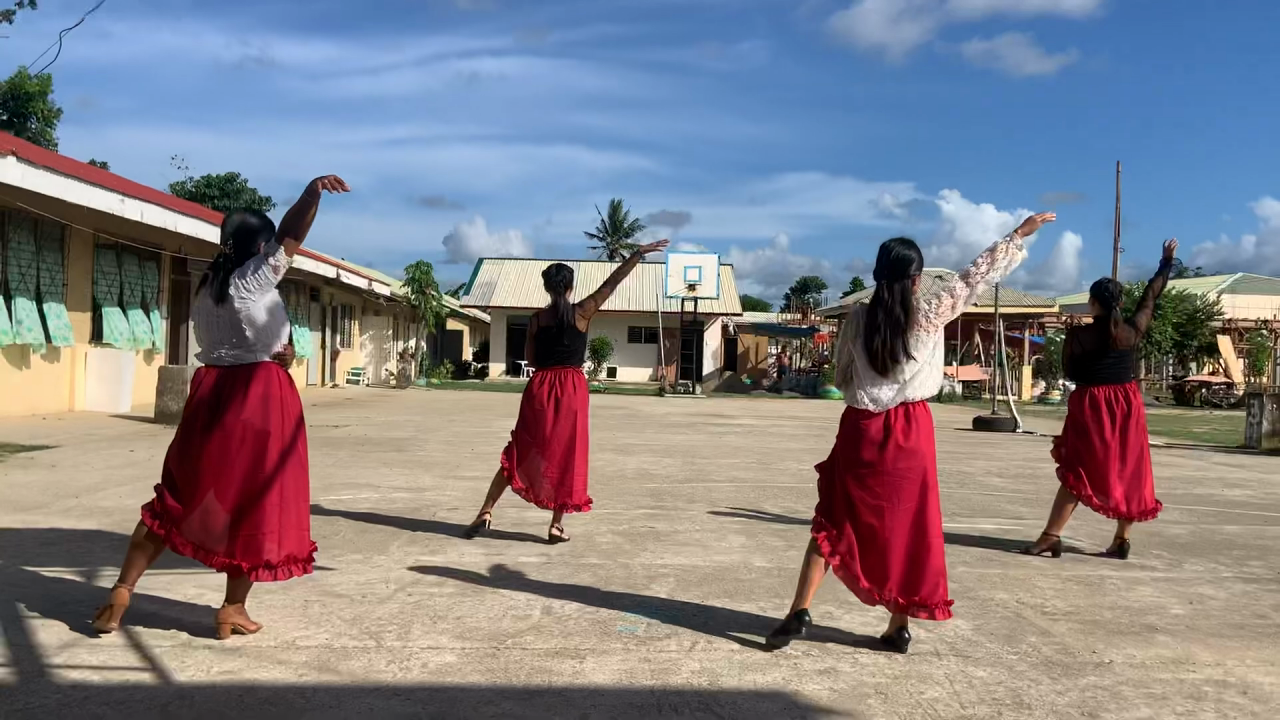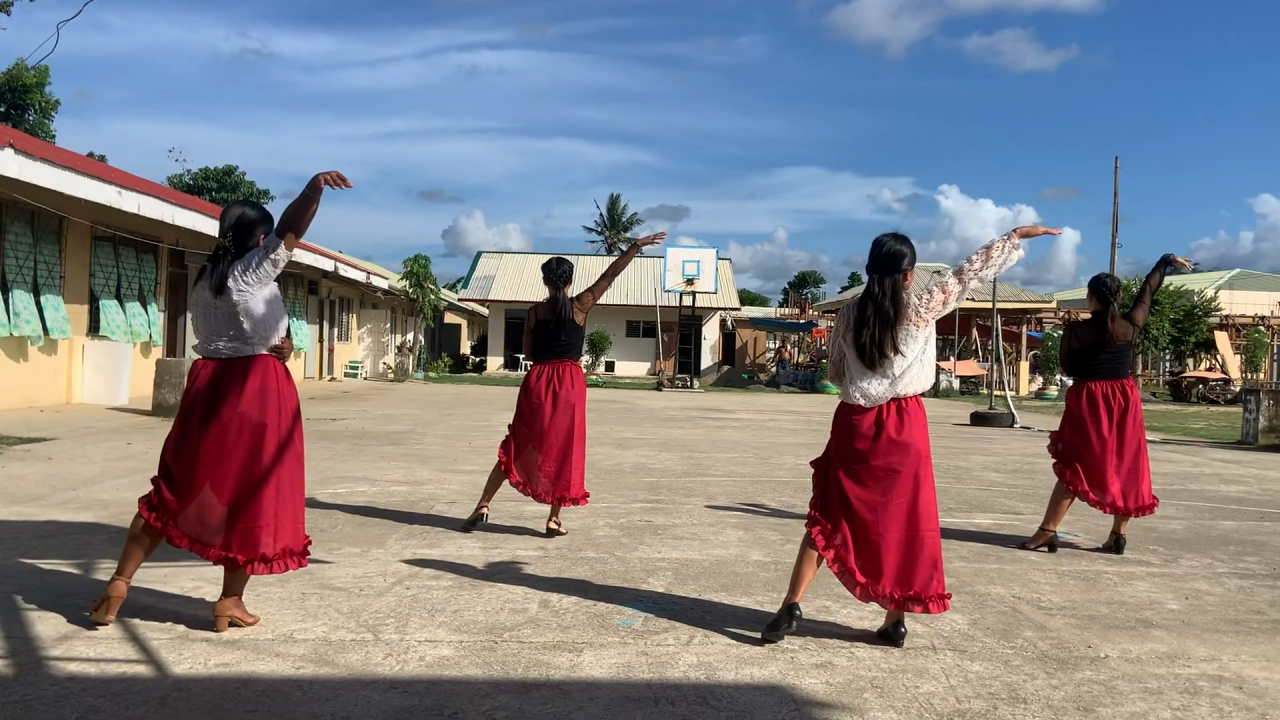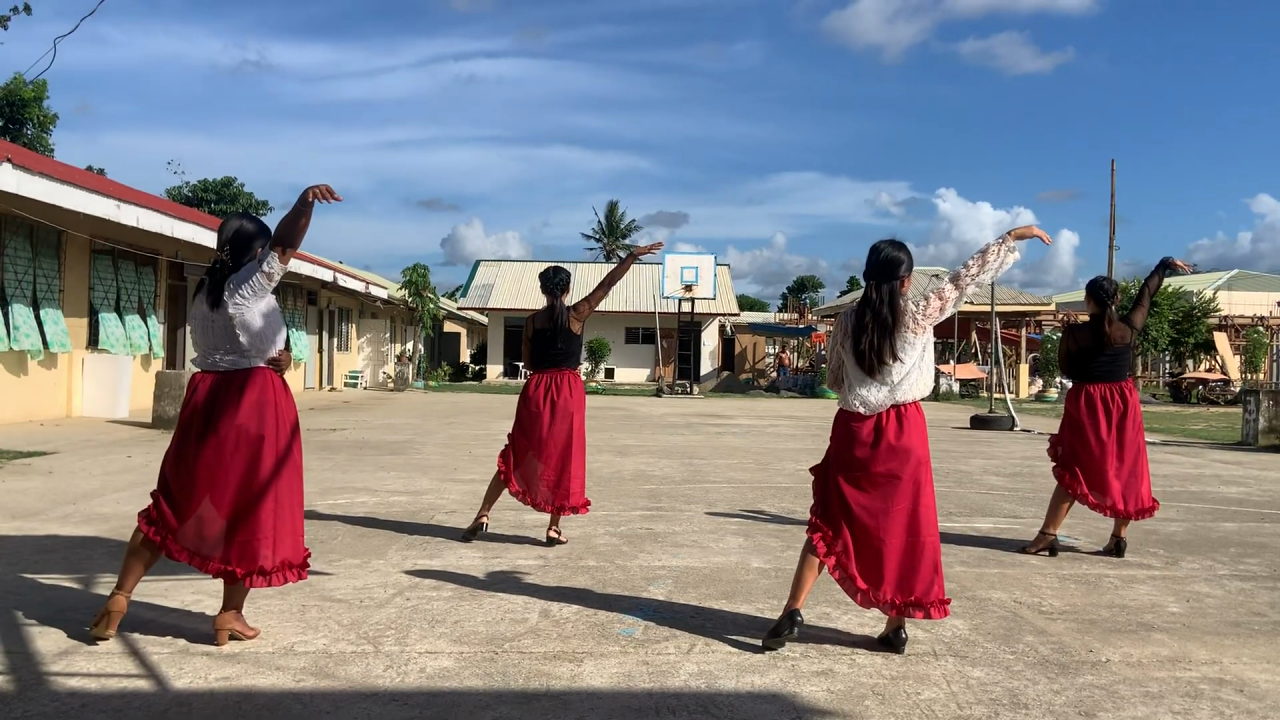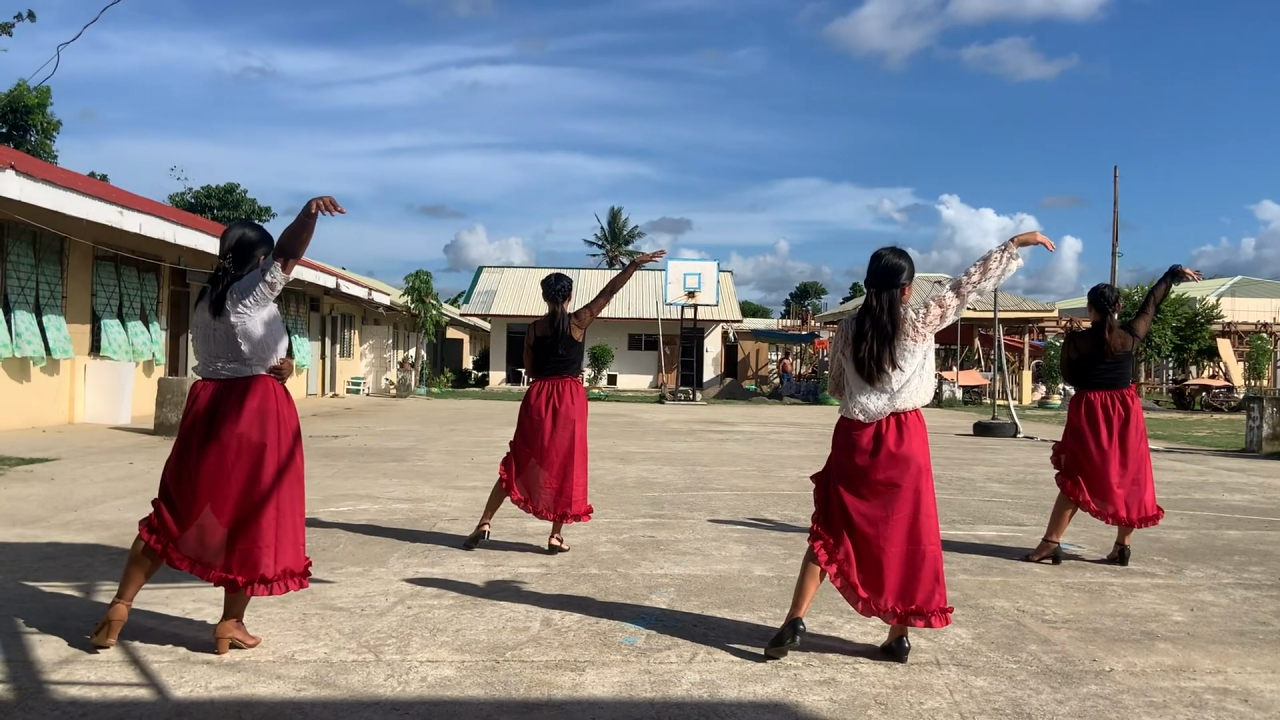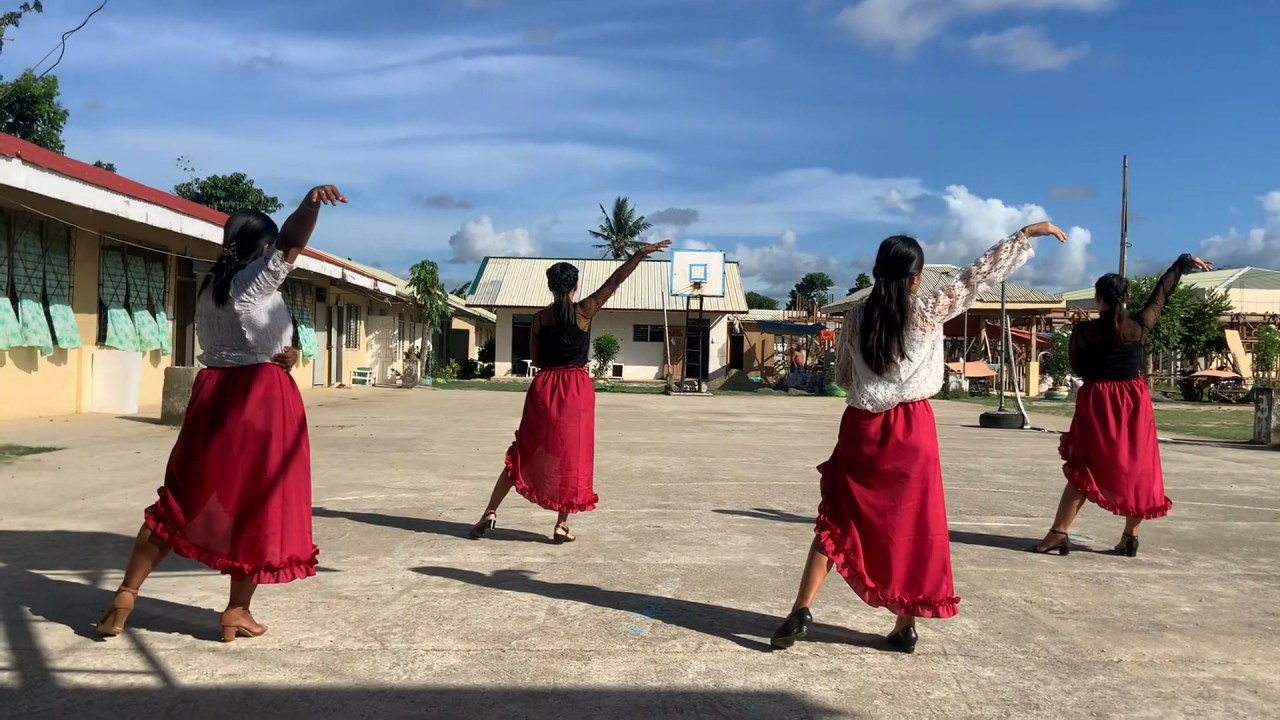
dt=0.5s
person 1, frame 1
left shoulder: (208, 287)
right shoulder: (253, 280)
right elbow: (291, 237)
left wrist: (278, 353)
right wrist: (312, 192)
left hip: (214, 394)
right hip: (257, 400)
left knee: (180, 497)
right knee: (254, 504)
left ankle: (122, 590)
right ankle: (233, 609)
person 1, frame 2
left shoulder: (206, 279)
right shoulder: (251, 272)
right elbow: (291, 232)
left wrist: (275, 346)
right wrist: (314, 188)
left hip: (209, 386)
right hip: (254, 391)
left knee: (175, 488)
right knee: (250, 496)
left ankle: (118, 583)
right ankle: (230, 602)
person 1, frame 3
left shoulder: (206, 292)
right shoulder: (250, 285)
right elbow: (285, 246)
left wrist: (274, 358)
right wrist: (305, 202)
left hip: (209, 401)
right hip: (254, 405)
left knee: (177, 503)
right knee: (250, 510)
left ankle: (119, 598)
right ankle: (230, 615)
person 1, frame 4
left shoulder: (207, 300)
right shoulder: (251, 292)
right elbow: (288, 255)
left wrist: (275, 365)
right wrist: (309, 213)
left hip: (209, 408)
right hip: (254, 412)
left knee: (176, 511)
right knee: (251, 517)
left ankle: (119, 606)
right ankle: (231, 623)
person 1, frame 5
left shoulder: (211, 288)
right shoulder: (257, 281)
right elbow: (291, 244)
left wrist: (280, 354)
right wrist: (311, 202)
left hip: (215, 396)
right hip: (260, 400)
left knee: (184, 499)
right knee: (257, 506)
left ankle: (126, 594)
right ankle: (237, 611)
person 2, frame 1
left shoulder: (857, 319)
right shoulder: (930, 313)
left elbow: (842, 380)
right elbow: (978, 274)
right wrist: (1020, 233)
left hip: (862, 427)
right hip: (910, 428)
left knee: (835, 523)
right knee: (907, 525)
left ankle: (799, 612)
right ankle: (899, 627)
person 2, frame 2
left shoulder: (849, 314)
right shoulder: (920, 309)
left elbow: (835, 372)
right elbow: (971, 271)
right wrist: (1017, 235)
left hip: (855, 422)
right hip: (903, 424)
left knee: (829, 517)
right knee: (903, 521)
left ankle: (791, 606)
right ankle: (894, 620)
person 2, frame 3
left shoulder: (848, 320)
right shoulder: (918, 314)
left elbow: (833, 380)
right elbow: (968, 276)
right wrist: (1013, 236)
left hip: (854, 429)
right hip: (902, 430)
left knee: (830, 524)
right knee: (902, 527)
left ankle: (792, 614)
right ankle: (896, 627)
person 2, frame 4
left shoulder: (848, 328)
right shoulder: (917, 322)
left elbow: (835, 387)
right elbow: (970, 284)
right wrist: (1016, 242)
left hip: (855, 437)
right hip: (903, 438)
left knee: (831, 532)
right knee: (905, 536)
left ankle: (794, 623)
right ankle: (898, 635)
person 2, frame 5
left shoulder: (856, 317)
right shoulder: (926, 312)
left elbow: (842, 377)
right elbow: (979, 274)
right wrist: (1027, 233)
left hip: (862, 426)
right hip: (910, 428)
left knee: (838, 521)
right knee: (911, 525)
left ankle: (801, 612)
right ankle: (905, 626)
person 3, frame 1
left shoulder: (1078, 335)
right shoulder: (1133, 330)
left elbow: (1069, 372)
right elbow: (1151, 296)
right wrist: (1167, 261)
left hip: (1091, 407)
right hip: (1126, 405)
left knee: (1077, 472)
right knee: (1128, 471)
left ankle: (1051, 536)
right ankle: (1121, 540)
person 3, frame 2
left shoulder: (1076, 330)
right shoulder: (1130, 325)
left elbow: (1068, 367)
right elbow: (1147, 292)
right wrist: (1167, 261)
left hip: (1088, 402)
right hip: (1124, 401)
left knee: (1074, 467)
right knee: (1125, 468)
left ankle: (1048, 530)
right ankle: (1118, 535)
person 3, frame 3
left shoulder: (1074, 333)
right shoulder: (1129, 328)
left elbow: (1066, 370)
right elbow: (1145, 295)
right wrist: (1166, 264)
left hip: (1087, 405)
right hip: (1123, 404)
left knee: (1074, 471)
right knee: (1125, 470)
left ankle: (1048, 534)
right ankle: (1119, 538)
person 3, frame 4
left shoulder: (1076, 341)
right shoulder: (1131, 335)
left elbow: (1069, 377)
right elbow: (1151, 304)
right wrist: (1174, 273)
left hip: (1088, 413)
right hip: (1125, 412)
left knee: (1076, 479)
right knee: (1128, 478)
left ankle: (1051, 542)
right ankle: (1122, 545)
person 3, frame 5
left shoulder: (1084, 331)
right shoulder: (1140, 326)
left elbow: (1077, 368)
right elbow: (1161, 293)
right wrist: (1184, 262)
left hip: (1097, 403)
right hip: (1133, 403)
left knee: (1084, 470)
right knee: (1136, 469)
left ankle: (1059, 533)
right ankle: (1130, 536)
person 4, frame 1
left shoulder: (537, 319)
right shoulder: (582, 312)
left elbow: (531, 358)
right elbow: (612, 282)
right wrist: (639, 253)
left hip: (540, 387)
right hip: (571, 389)
left knee: (520, 453)
right knee: (566, 456)
left ankle: (486, 512)
right ankle: (556, 526)
person 4, frame 2
left shoulder: (535, 312)
right shoulder: (580, 306)
left elbow: (528, 353)
right elbow: (610, 275)
right wrist: (636, 246)
left hip: (538, 381)
right hip: (569, 383)
left knee: (518, 447)
right knee: (564, 451)
left ankle: (483, 506)
right ankle: (554, 520)
person 4, frame 3
left shoulder: (532, 321)
right shoulder: (576, 315)
left elbow: (527, 362)
right elbow: (607, 284)
right wrist: (633, 256)
left hip: (537, 390)
right hip: (568, 391)
left knee: (517, 456)
right knee: (563, 459)
left ankle: (483, 515)
right ankle: (554, 528)
person 4, frame 4
left shoulder: (533, 328)
right shoulder: (578, 322)
left elbow: (530, 370)
right elbow: (609, 291)
right wrist: (635, 264)
left hip: (538, 397)
right hip: (570, 398)
left knee: (519, 463)
right knee: (565, 466)
left ankle: (484, 523)
right ankle: (555, 535)
person 4, frame 5
left shoulder: (539, 318)
right shoulder: (583, 311)
left elbow: (536, 359)
right elbow: (614, 281)
right wrist: (640, 254)
left hip: (544, 387)
right hip: (576, 388)
left knee: (525, 453)
right knee: (571, 456)
left ankle: (490, 513)
right ankle: (562, 526)
